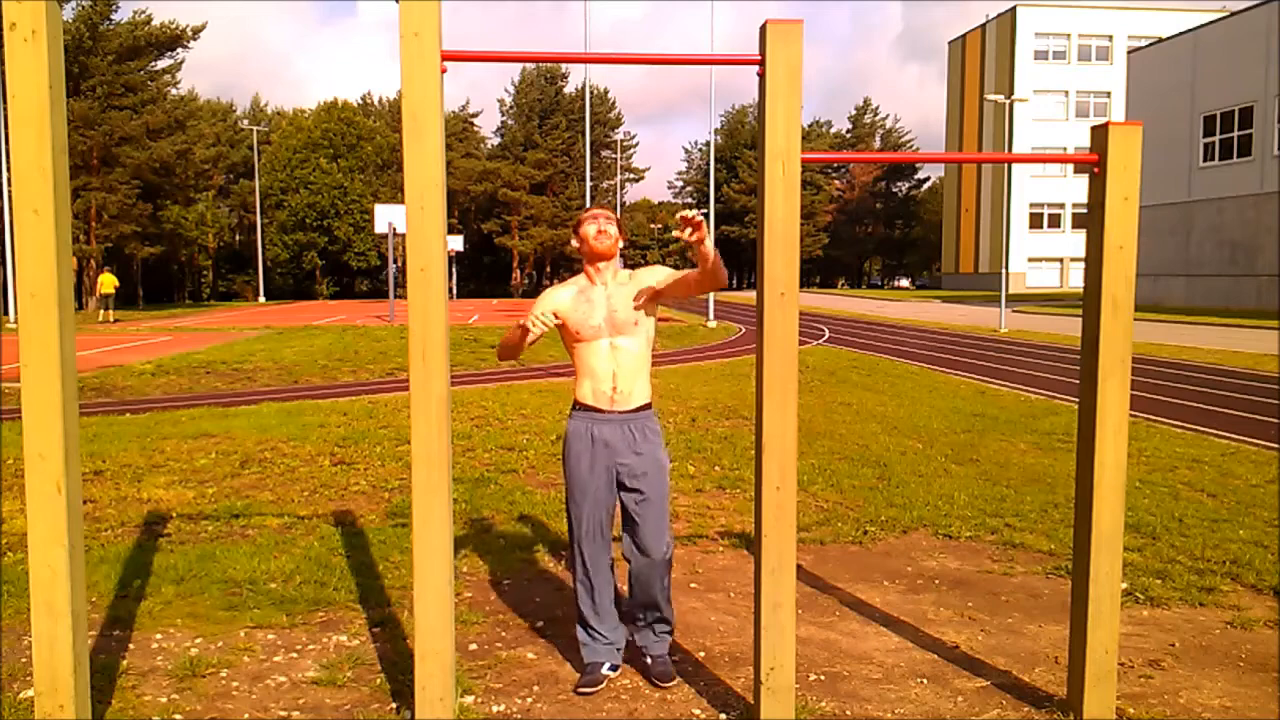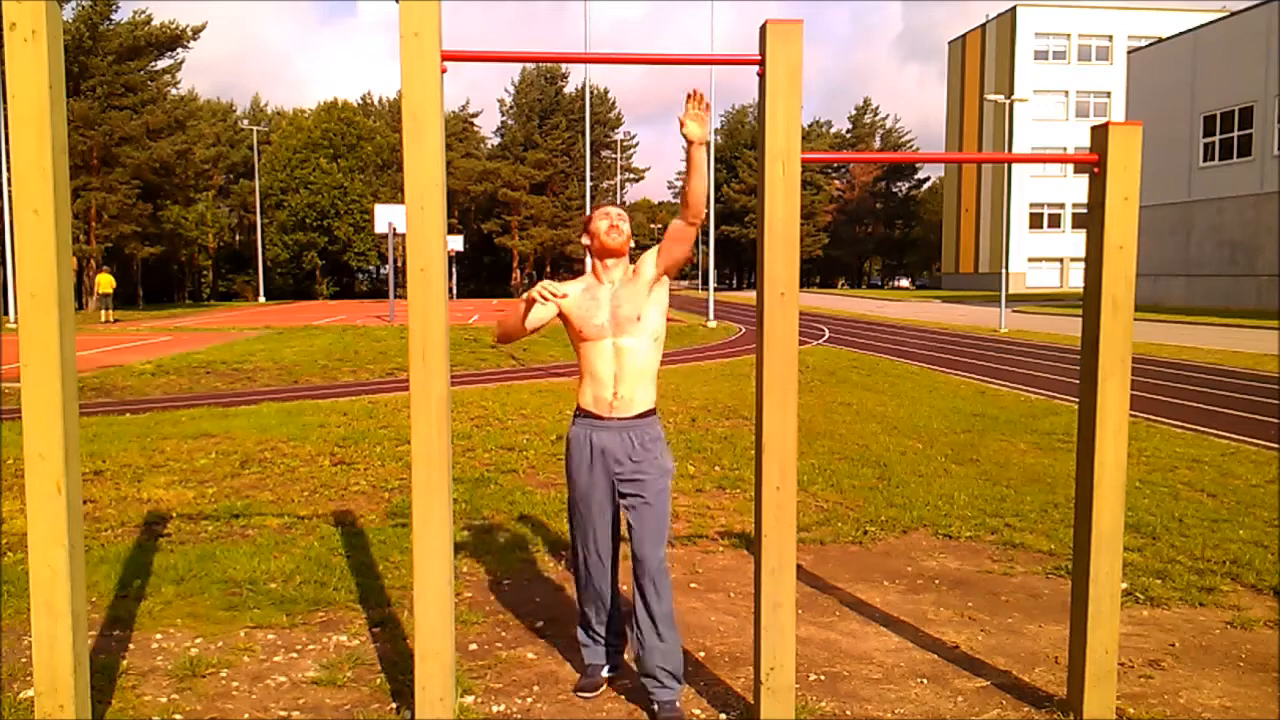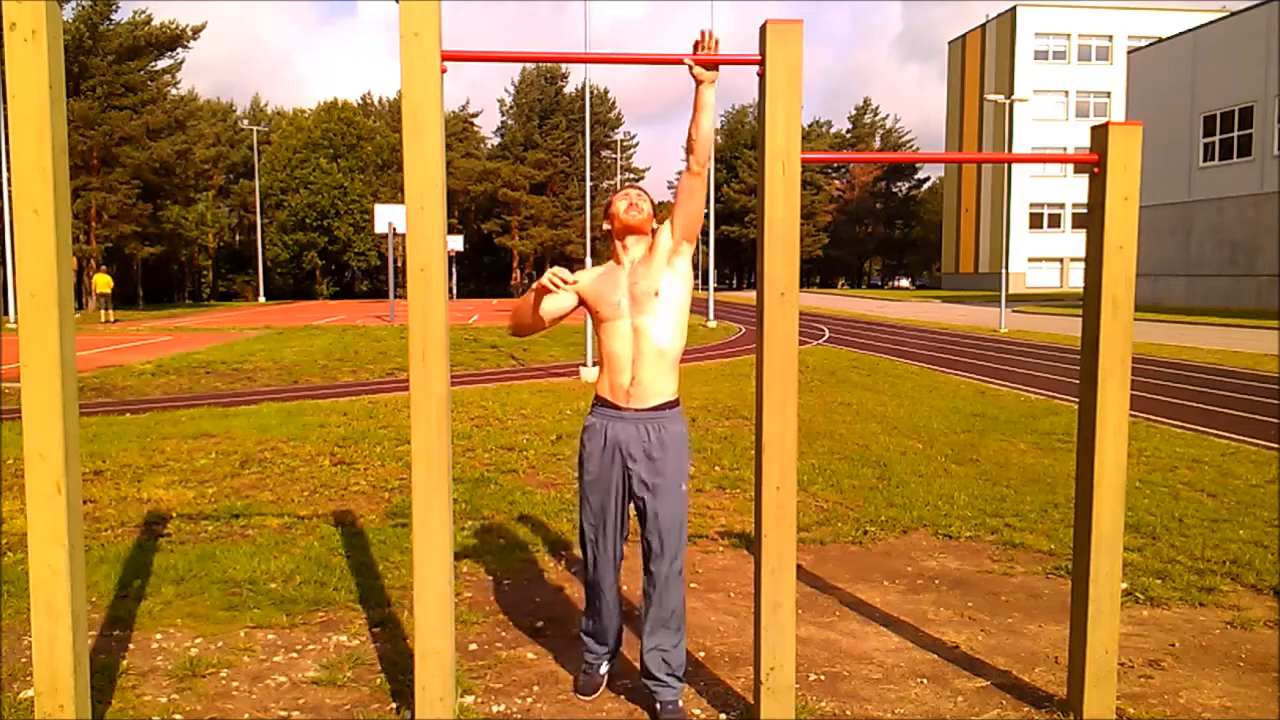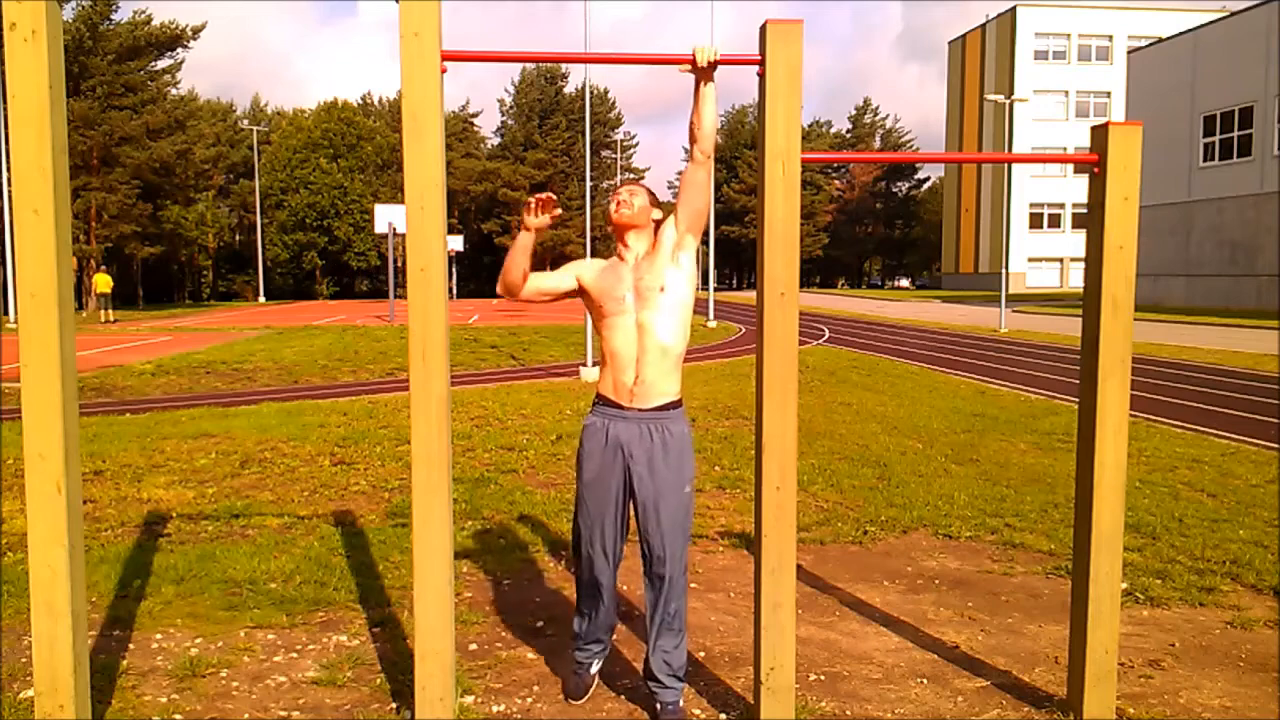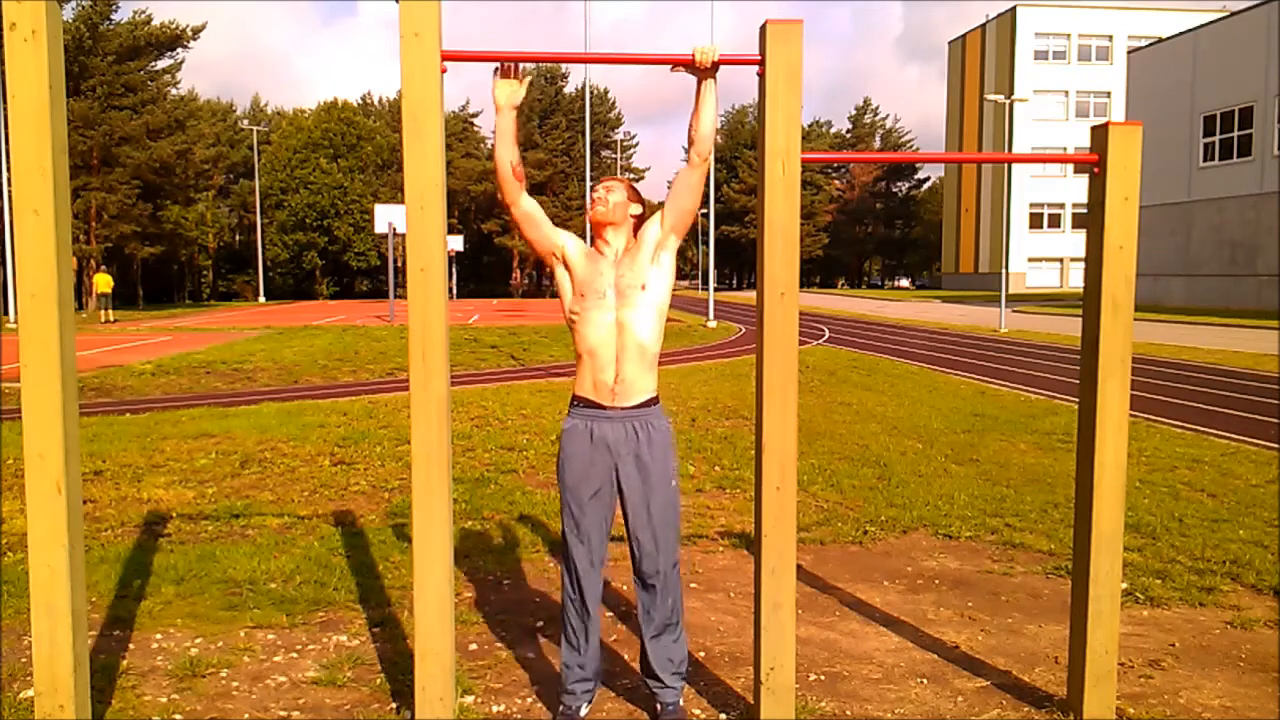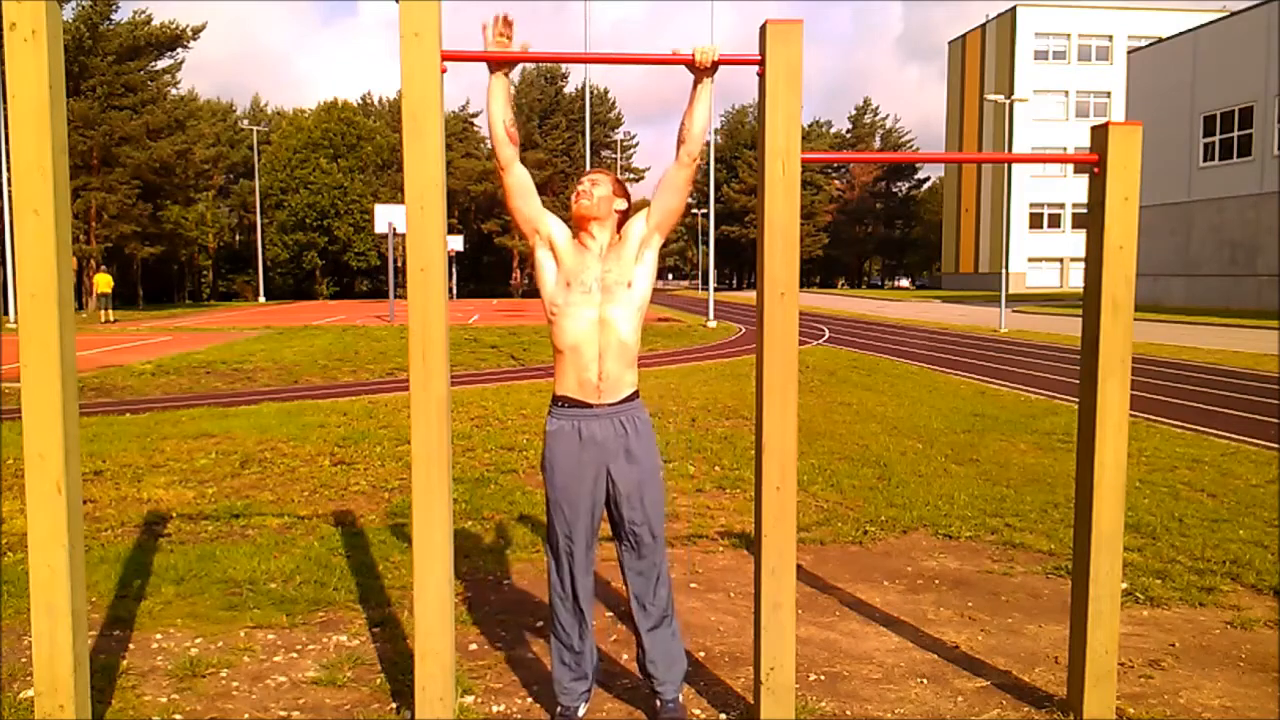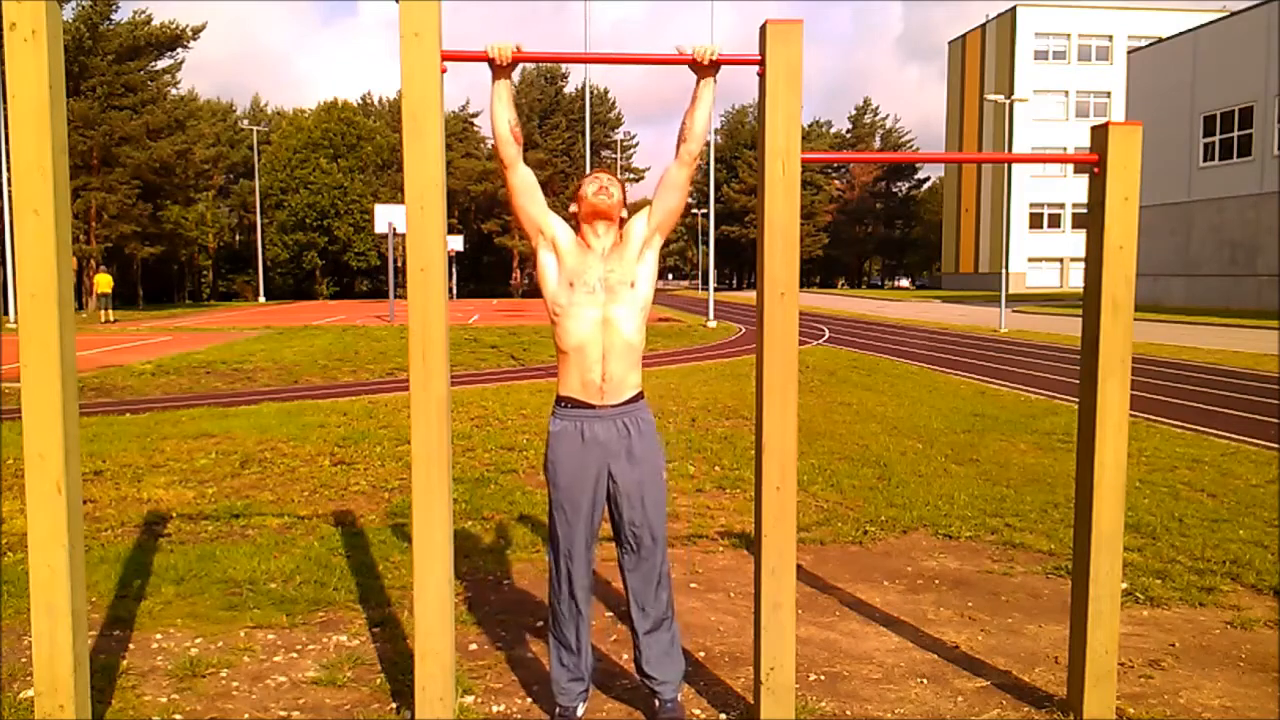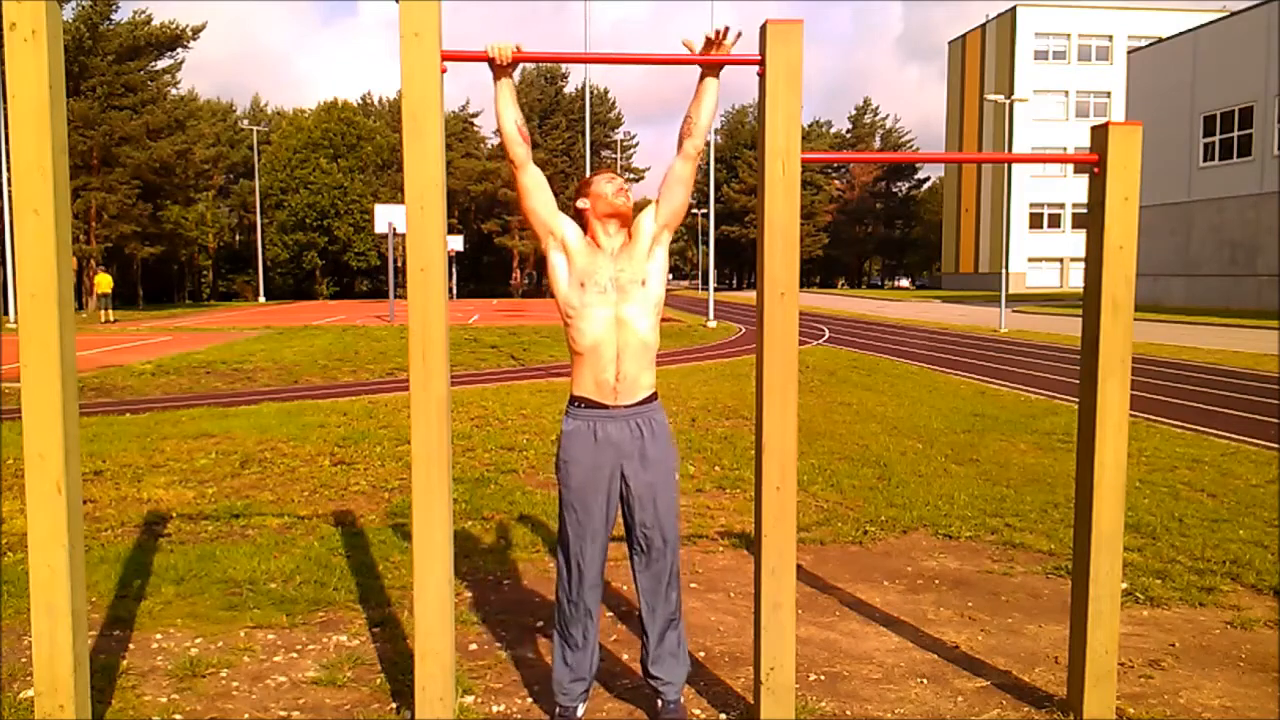
dt=0.3s
person 1, frame 1
left shoulder: (649, 280)
right shoulder: (561, 297)
left elbow: (714, 282)
right elbow: (506, 351)
left wrist: (703, 244)
right wrist: (524, 326)
left hip: (641, 428)
right hip: (587, 430)
left knee: (653, 546)
right knee: (590, 546)
left ankle: (652, 635)
right ankle: (601, 653)
person 1, frame 2
left shoulder: (655, 272)
right shoulder: (568, 294)
left elbow: (693, 214)
right elbow: (503, 333)
left wrist: (697, 145)
right wrist: (530, 301)
left hip: (644, 436)
right hip: (589, 436)
left knee: (651, 560)
right knee: (593, 555)
right ankle: (600, 655)
person 1, frame 3
left shoulder: (675, 251)
right shoulder: (588, 280)
left elbow: (697, 165)
right elbow: (520, 327)
left wrist: (704, 88)
right wrist: (540, 289)
left hip: (663, 430)
right hip: (603, 427)
left knee: (663, 560)
right knee: (600, 554)
right ankle: (598, 652)
person 1, frame 4
left shoulder: (678, 245)
right shoulder: (591, 272)
left elbow: (701, 156)
right elbow: (512, 289)
left wrist: (704, 82)
right wrist: (528, 231)
left hip: (665, 429)
right hip: (604, 427)
left knee: (667, 563)
right knee: (595, 554)
right ankle: (589, 650)
person 1, frame 5
left shoulder: (658, 245)
right shoulder: (567, 255)
left elbow: (697, 159)
right elbow: (513, 188)
left wrist: (706, 81)
right wrist: (506, 107)
left hip: (646, 426)
right hip: (584, 426)
left knee: (657, 561)
right knee: (582, 561)
person 1, frame 6
left shoulder: (642, 240)
right shoulder: (551, 241)
left elbow: (687, 156)
right elbow: (508, 156)
left wrist: (703, 80)
right wrist: (499, 73)
left hip: (629, 421)
right hip: (568, 424)
left knee: (647, 556)
right knee: (570, 562)
person 1, frame 7
left shoulder: (644, 239)
right shoulder: (554, 242)
left elbow: (687, 154)
right elbow: (511, 154)
left wrist: (706, 78)
right wrist: (502, 78)
left hip: (633, 423)
right hip: (572, 426)
left knee: (648, 557)
right knee: (571, 563)
person 1, frame 8
left shoulder: (653, 237)
right shoulder: (564, 242)
left elbow: (689, 151)
right elbow: (520, 156)
left wrist: (710, 75)
right wrist: (503, 79)
left hip: (648, 423)
right hip: (585, 427)
left knee: (659, 558)
right knee: (580, 564)
